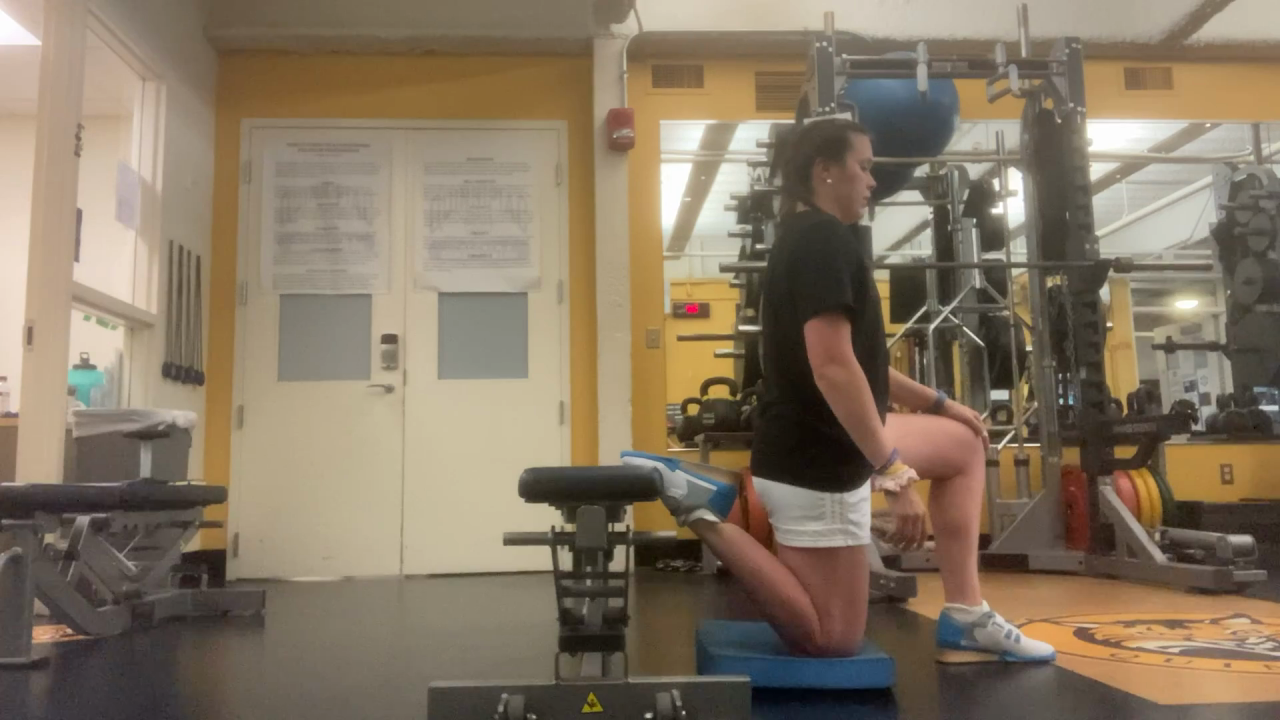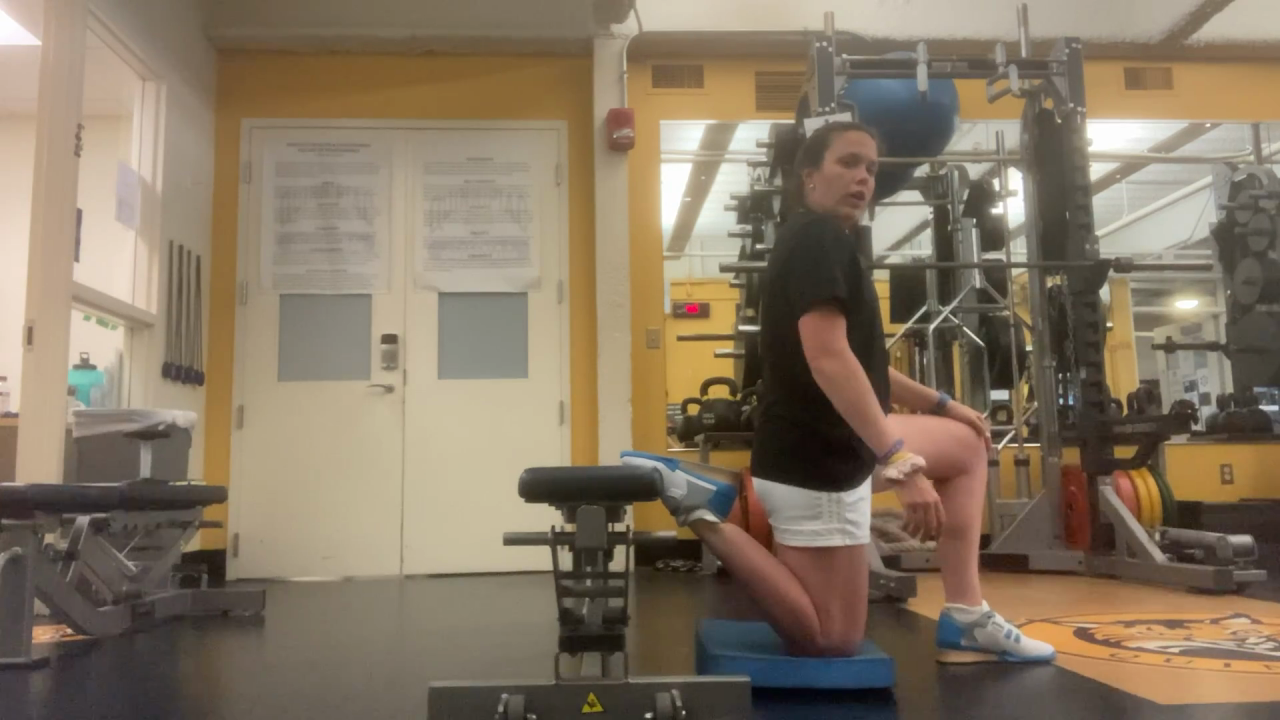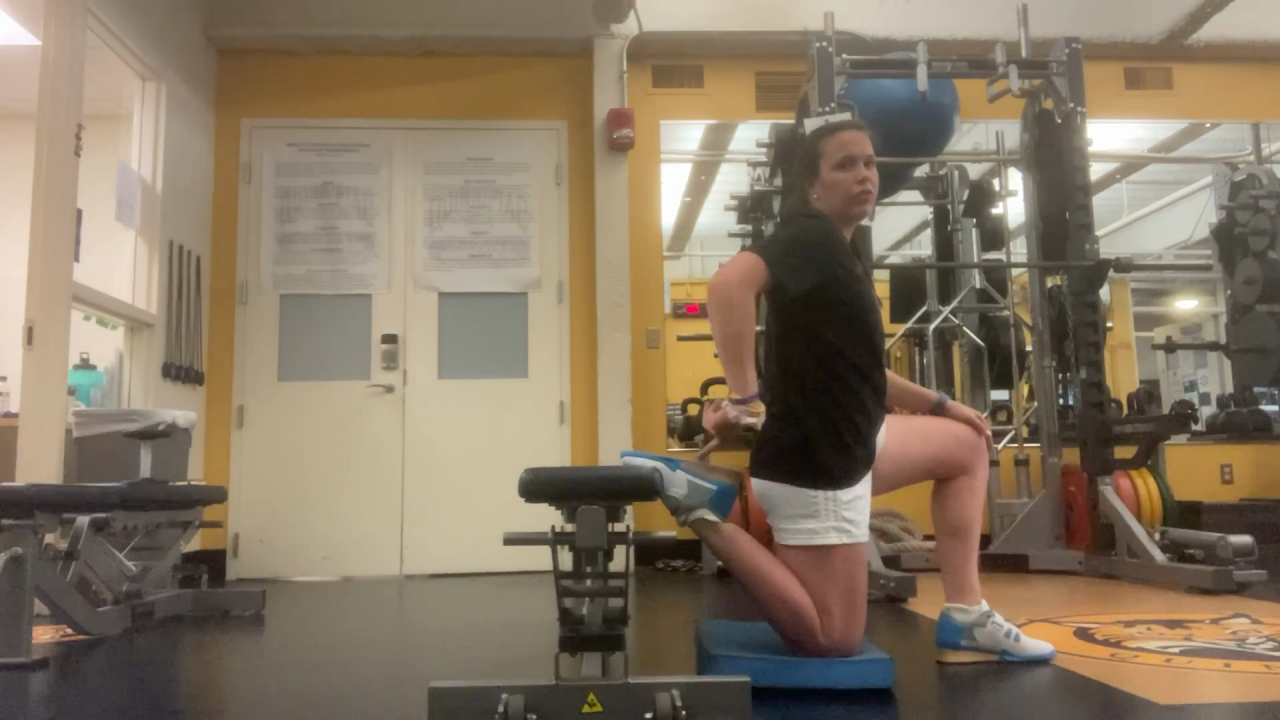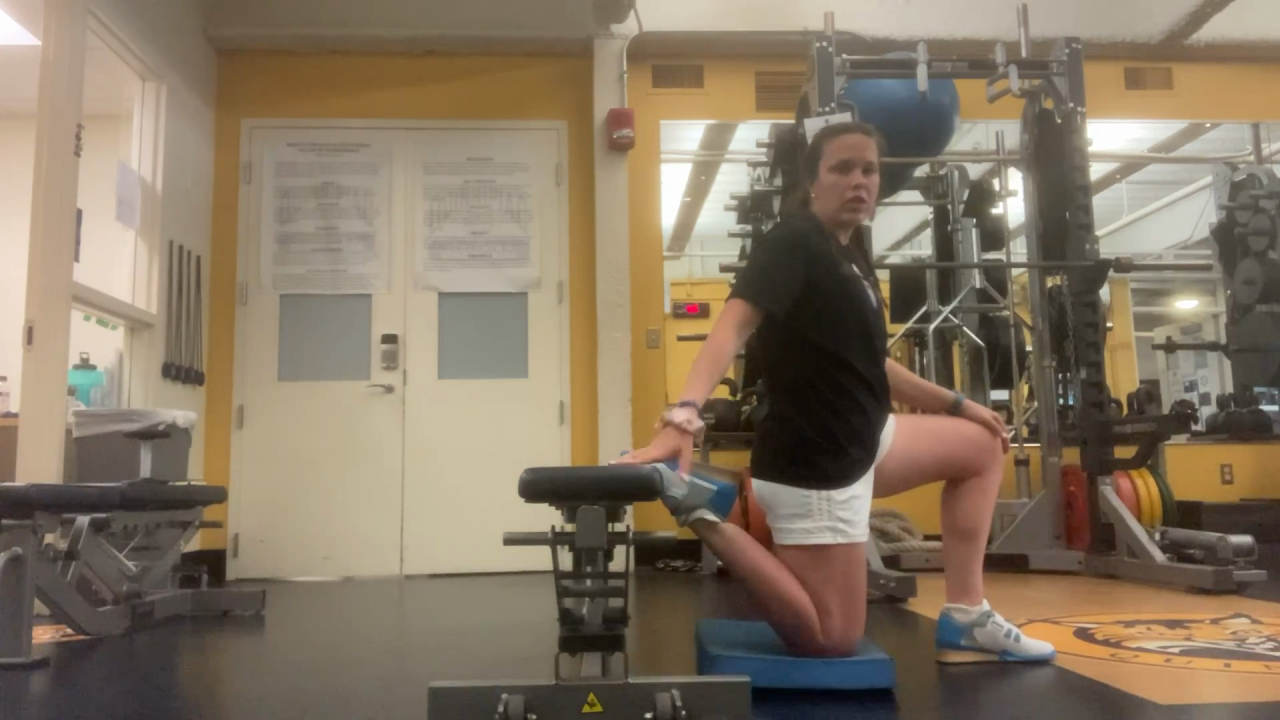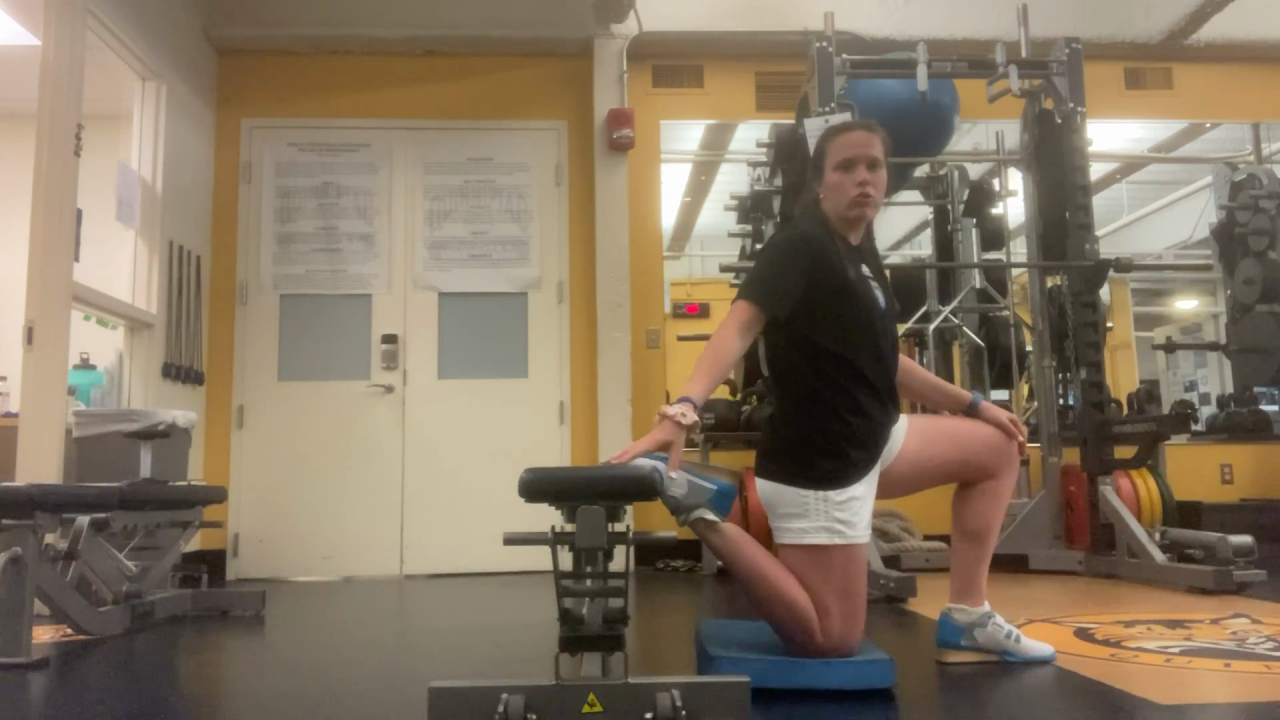
dt=1s
person 1, frame 1
left shoulder: (807, 238)
right shoulder: (827, 240)
right elbow: (832, 368)
left wrist: (938, 403)
right wrist: (895, 476)
left hip: (823, 441)
right hip: (813, 460)
left knee: (964, 442)
right knee: (833, 640)
left ankle: (966, 615)
right ankle: (708, 514)
person 1, frame 2
left shoulder: (821, 241)
right shoulder: (820, 239)
left elbow: (858, 358)
right elbow: (829, 361)
left wrist: (941, 404)
right wrist: (902, 465)
left hip: (831, 441)
right hip: (813, 459)
left knee: (965, 444)
right knee: (832, 640)
left ankle: (965, 616)
right ankle: (706, 513)
person 1, frame 3
left shoulder: (839, 250)
right shoulder: (812, 237)
right elbow: (729, 284)
left wrist: (941, 405)
right wrist: (744, 400)
left hip: (845, 441)
right hip: (811, 460)
left knee: (966, 445)
right knee: (833, 639)
left ankle: (965, 617)
right ankle: (706, 511)
person 1, frame 4
left shoulder: (851, 253)
right shoulder: (793, 243)
right elbow: (733, 324)
left wrist: (956, 403)
right wrist: (685, 416)
left hip: (859, 440)
right hip: (810, 460)
left knee: (982, 445)
right knee: (832, 639)
left ankle: (965, 617)
right ankle: (704, 516)
person 1, frame 5
left shoulder: (863, 252)
right shoulder: (800, 246)
right elbow: (737, 330)
left wrist: (973, 405)
right wrist: (682, 413)
left hip: (870, 440)
right hip: (814, 460)
left knee: (998, 449)
right knee: (832, 640)
left ankle: (967, 617)
right ankle: (706, 516)
